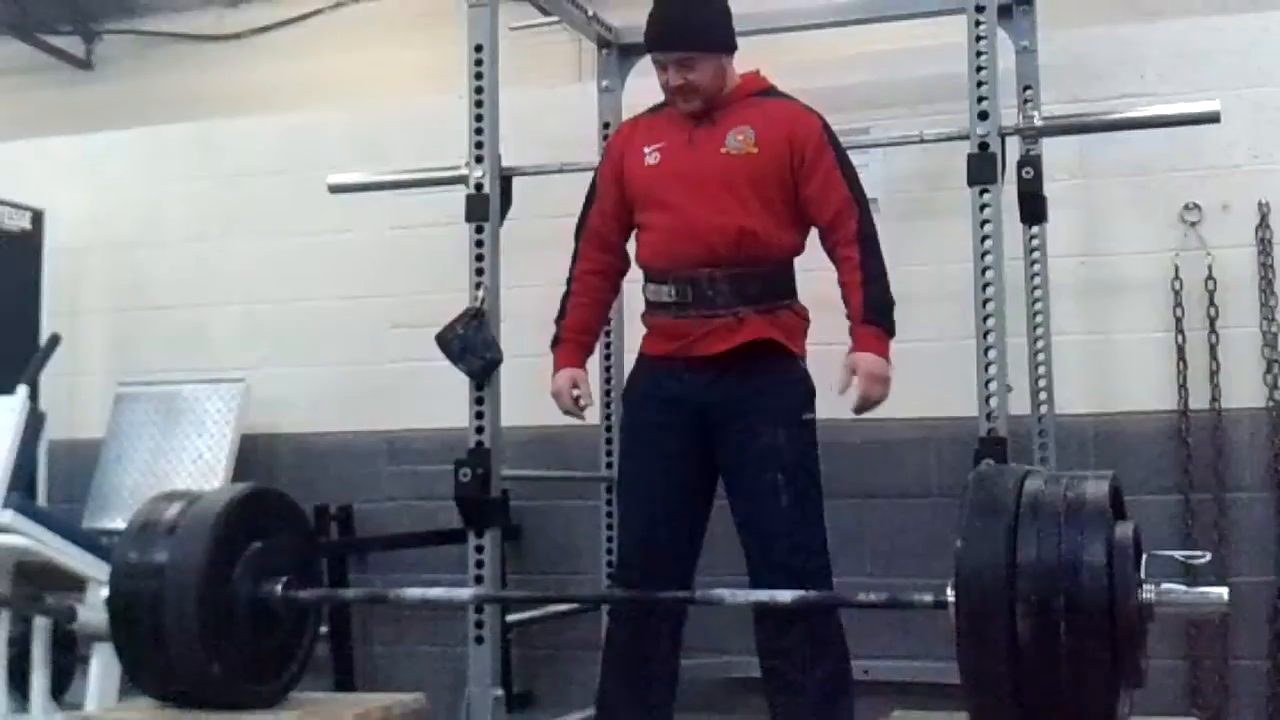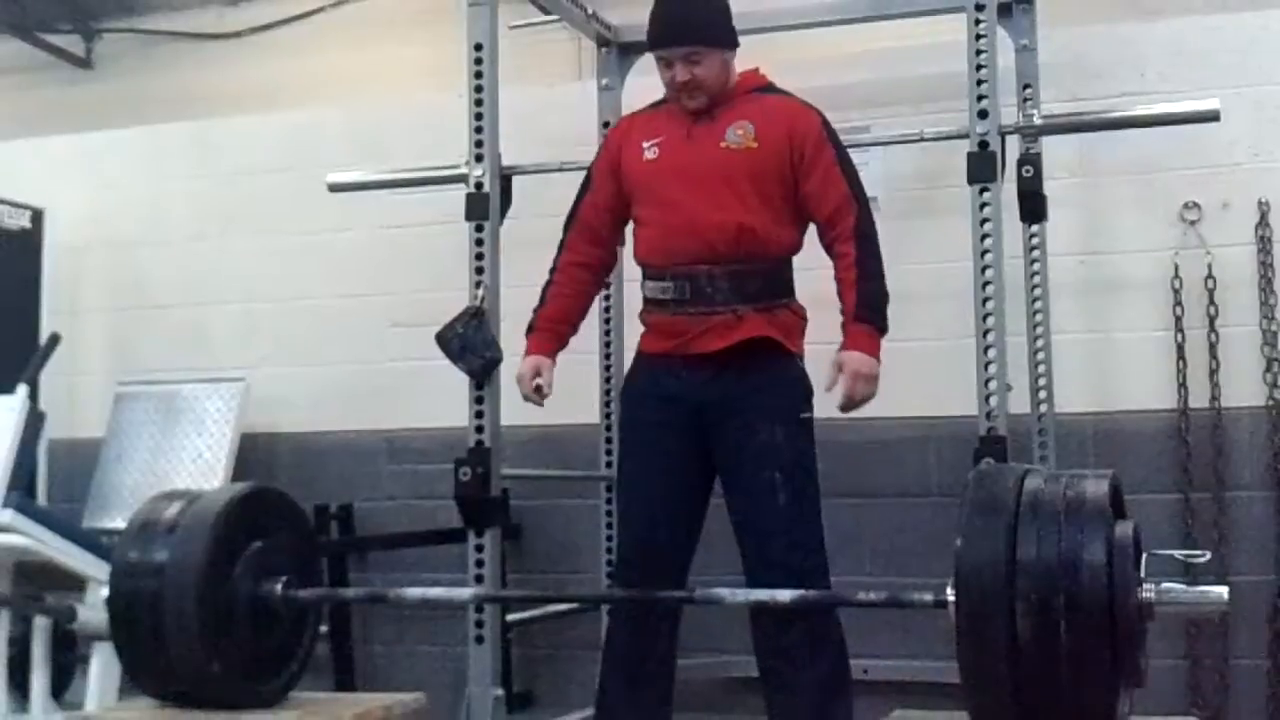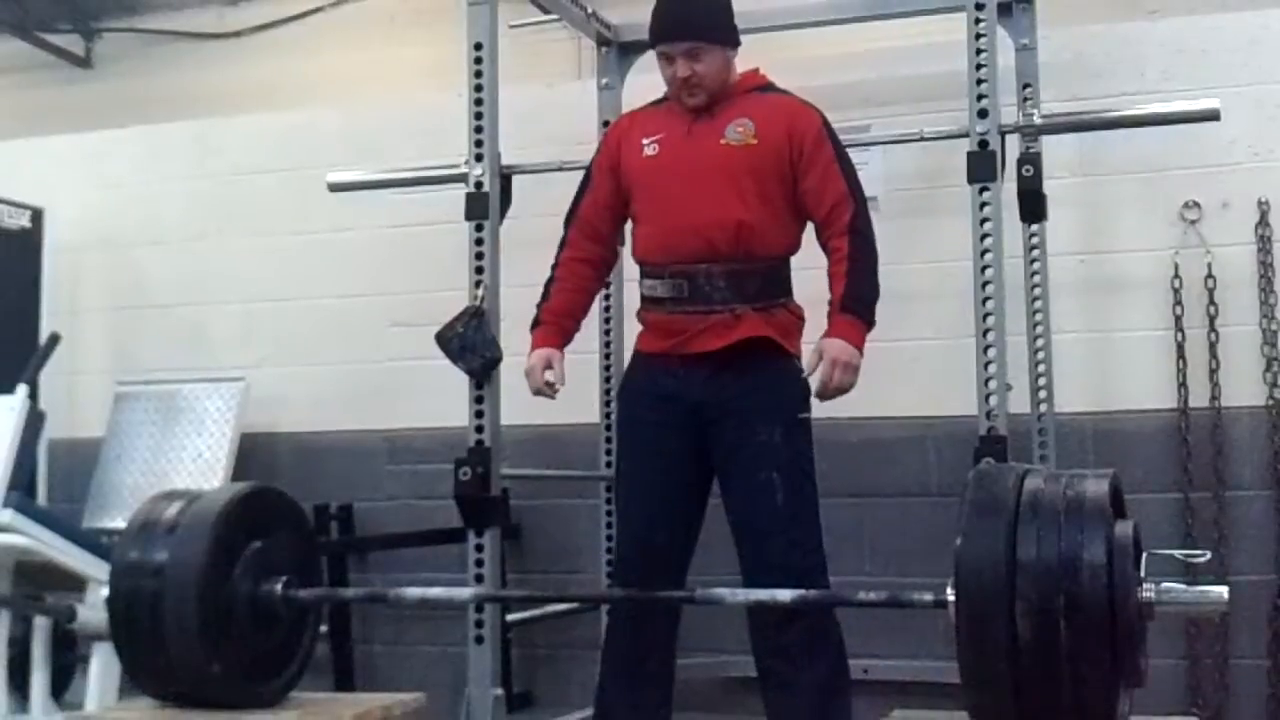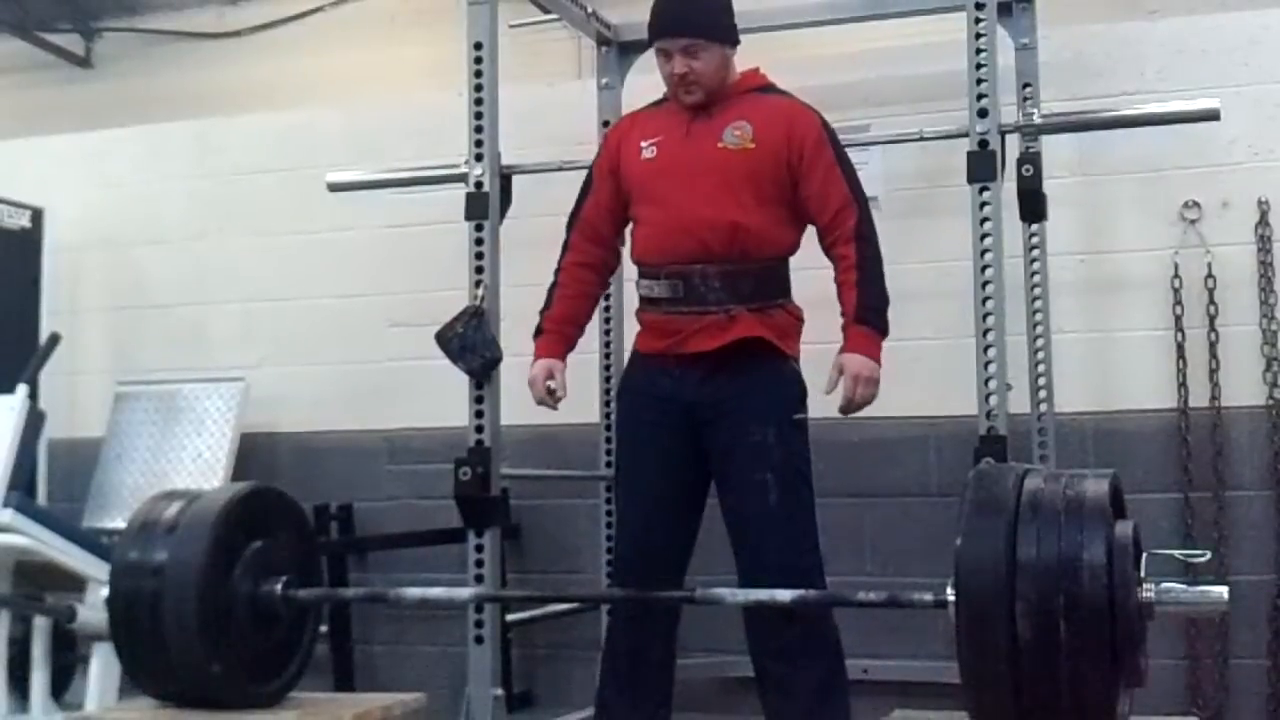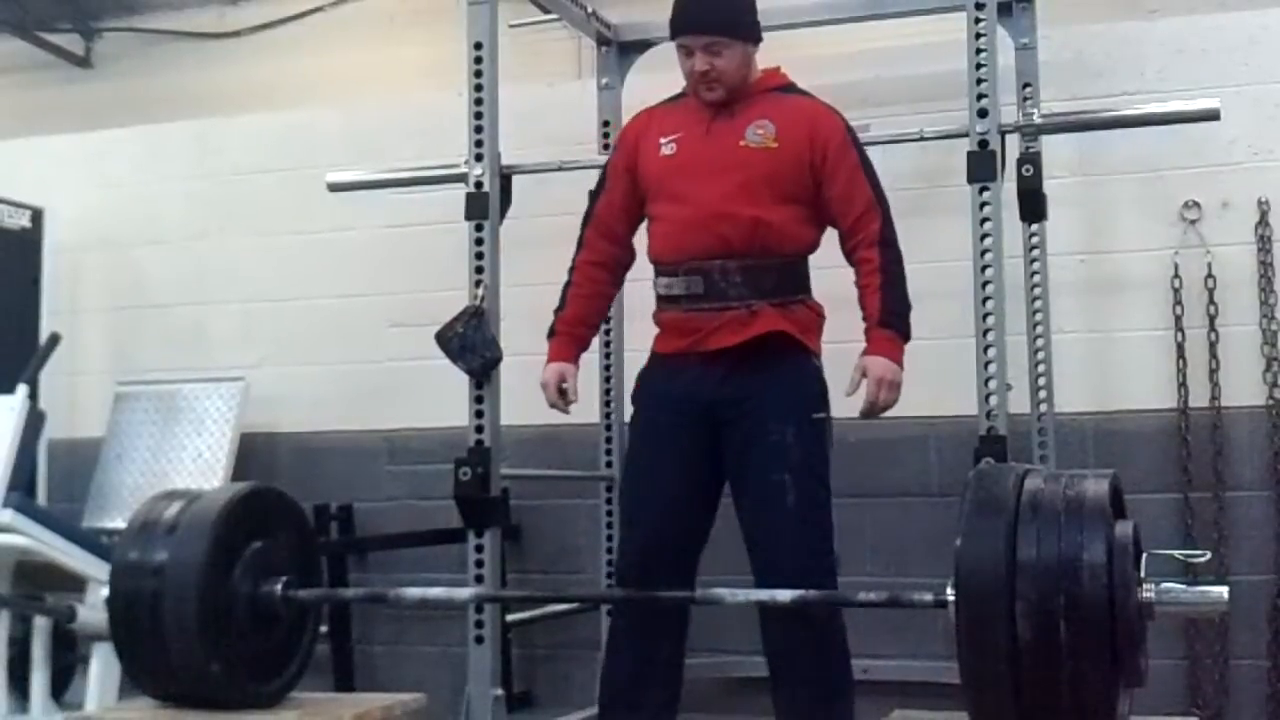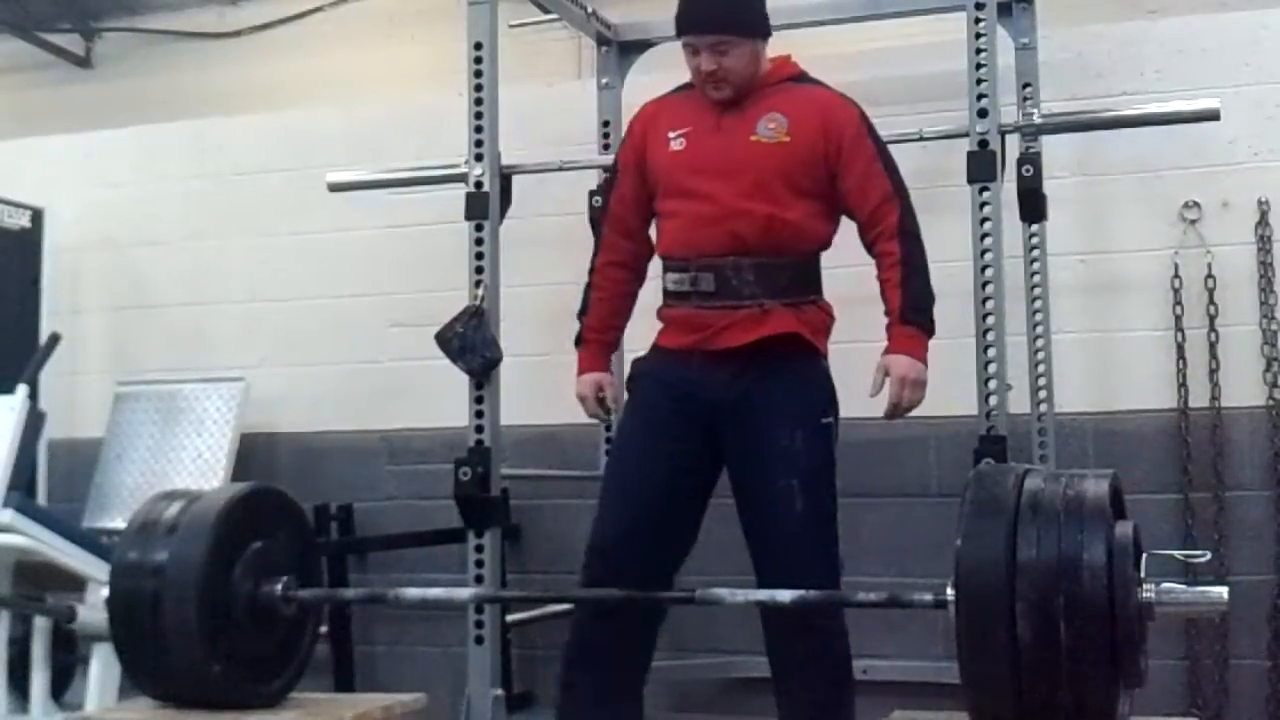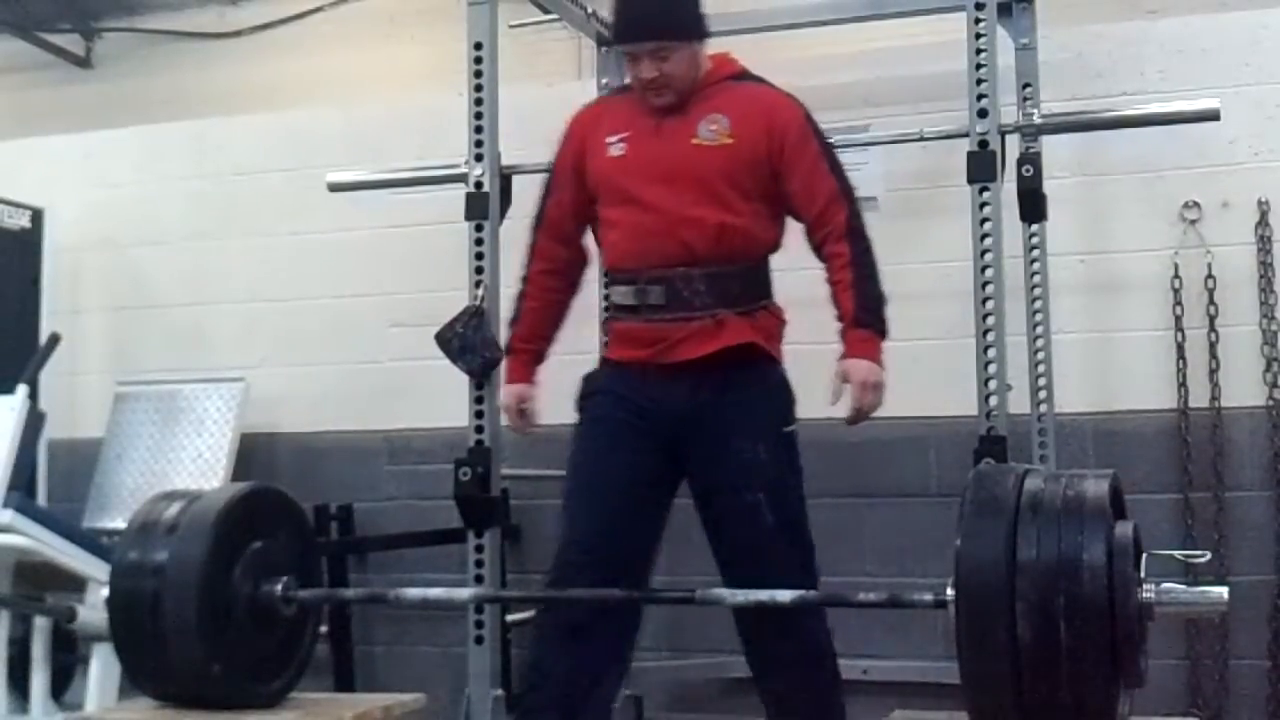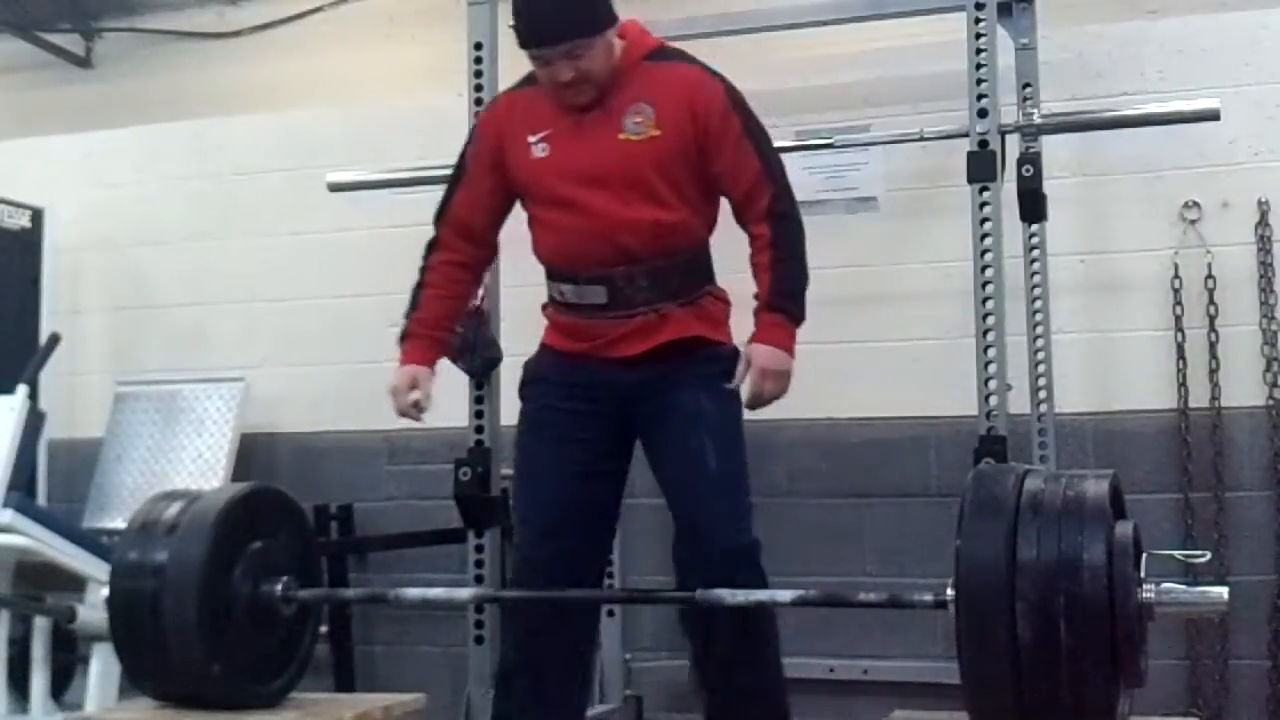
dt=0.3s
person 1, frame 1
left shoulder: (789, 125)
right shoulder: (631, 142)
left elbow: (851, 233)
right elbow: (596, 255)
left wrist: (870, 339)
right wrist: (570, 353)
left hip: (762, 374)
right hip: (662, 379)
left knee: (789, 569)
right knee: (645, 570)
person 1, frame 2
left shoulder: (788, 121)
right shoulder: (629, 138)
left elbow: (850, 230)
right elbow: (584, 247)
left wrist: (862, 335)
right wrist: (543, 341)
left hip: (759, 372)
right hip: (659, 377)
left knee: (786, 567)
right knee: (642, 567)
person 1, frame 3
left shoulder: (788, 120)
right shoulder: (629, 135)
left elbow: (846, 227)
right elbow: (585, 244)
left wrist: (847, 327)
right wrist: (549, 334)
left hip: (757, 371)
right hip: (658, 375)
left knee: (784, 569)
right knee: (641, 568)
person 1, frame 4
left shoulder: (788, 122)
right shoulder: (629, 136)
left elbow: (849, 232)
right elbow: (586, 248)
left wrist: (863, 338)
right wrist: (552, 343)
left hip: (754, 372)
right hip: (656, 377)
left knee: (781, 569)
right knee: (642, 570)
person 1, frame 5
left shoulder: (808, 123)
right shoulder: (646, 132)
left elbow: (869, 234)
right elbow: (601, 247)
left wrist: (886, 340)
right wrist: (564, 346)
left hip: (774, 371)
right hip: (674, 374)
left knee: (794, 572)
right knee: (647, 569)
person 1, frame 6
left shoulder: (823, 113)
right shoulder: (655, 124)
left elbow: (891, 226)
right elbow: (619, 246)
left wrist: (908, 338)
right wrist: (594, 352)
left hip: (781, 371)
right hip: (674, 371)
left knee: (798, 578)
right knee: (619, 564)
person 1, frame 7
left shoulder: (765, 113)
right shoulder: (593, 129)
left elbow: (836, 227)
right elbow: (553, 253)
left wrist: (862, 341)
right wrist: (521, 362)
left hip: (737, 378)
right hip: (626, 384)
left knee: (774, 581)
right knee: (585, 578)
person 1, frame 8
left shoulder: (690, 90)
right shoulder: (508, 120)
left elbow: (769, 208)
right elbow: (459, 242)
left wrist: (776, 327)
right wrist: (420, 349)
left hip: (684, 359)
right hip: (570, 371)
left knee: (720, 555)
right knee: (546, 576)
